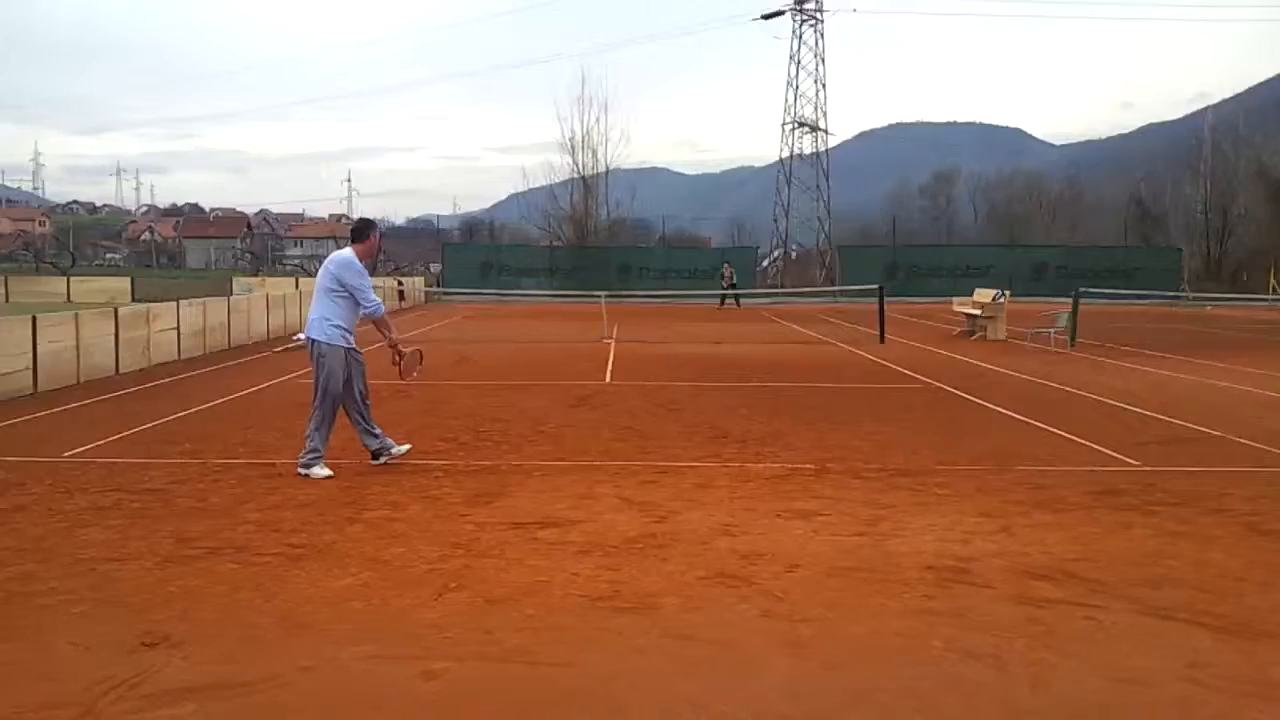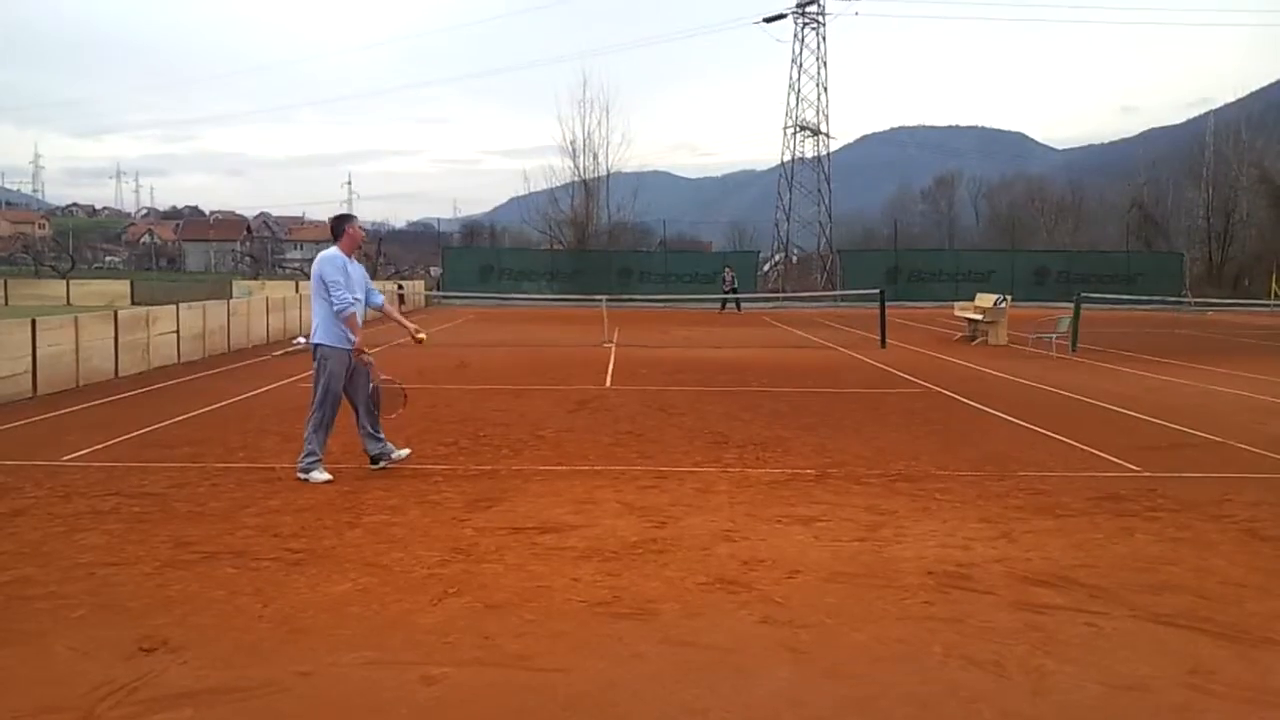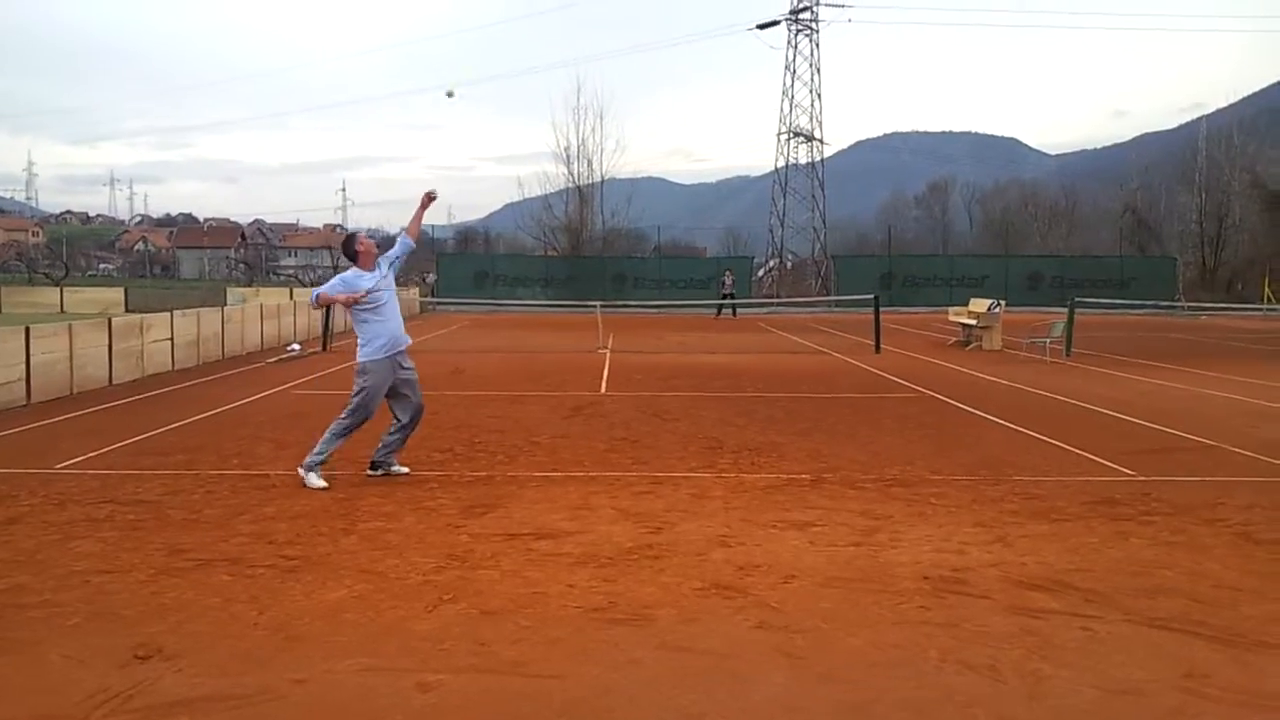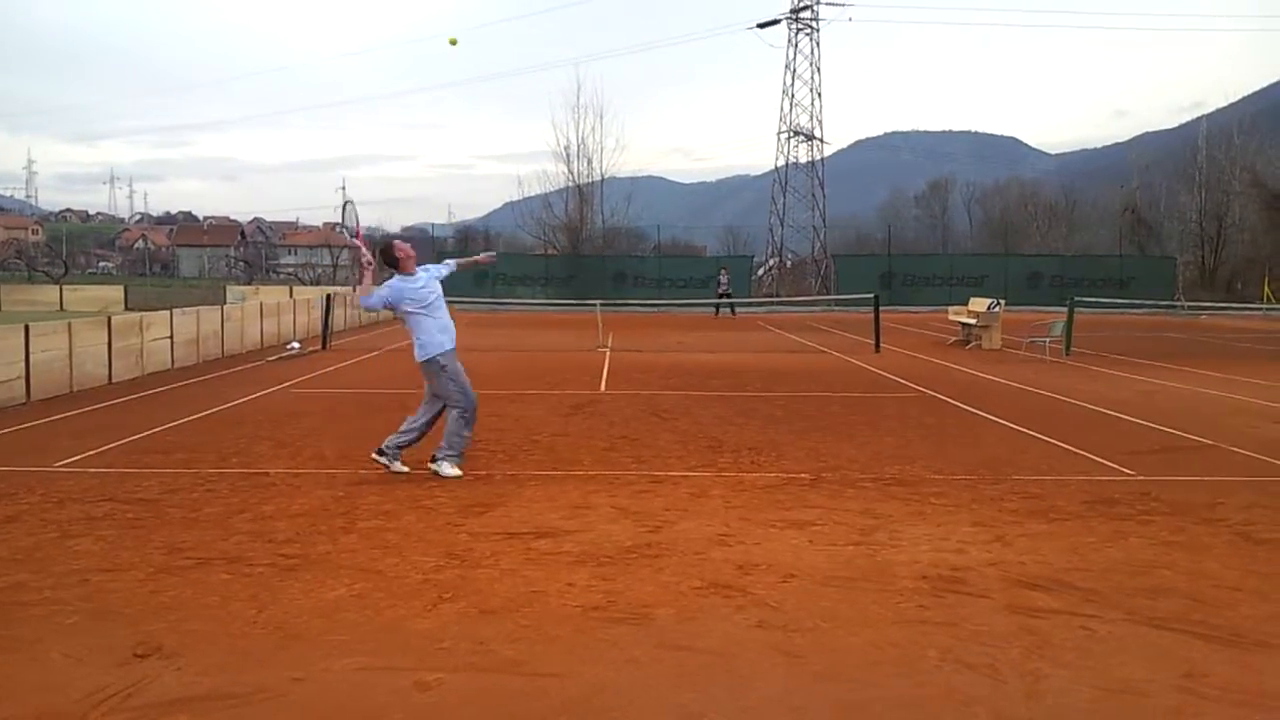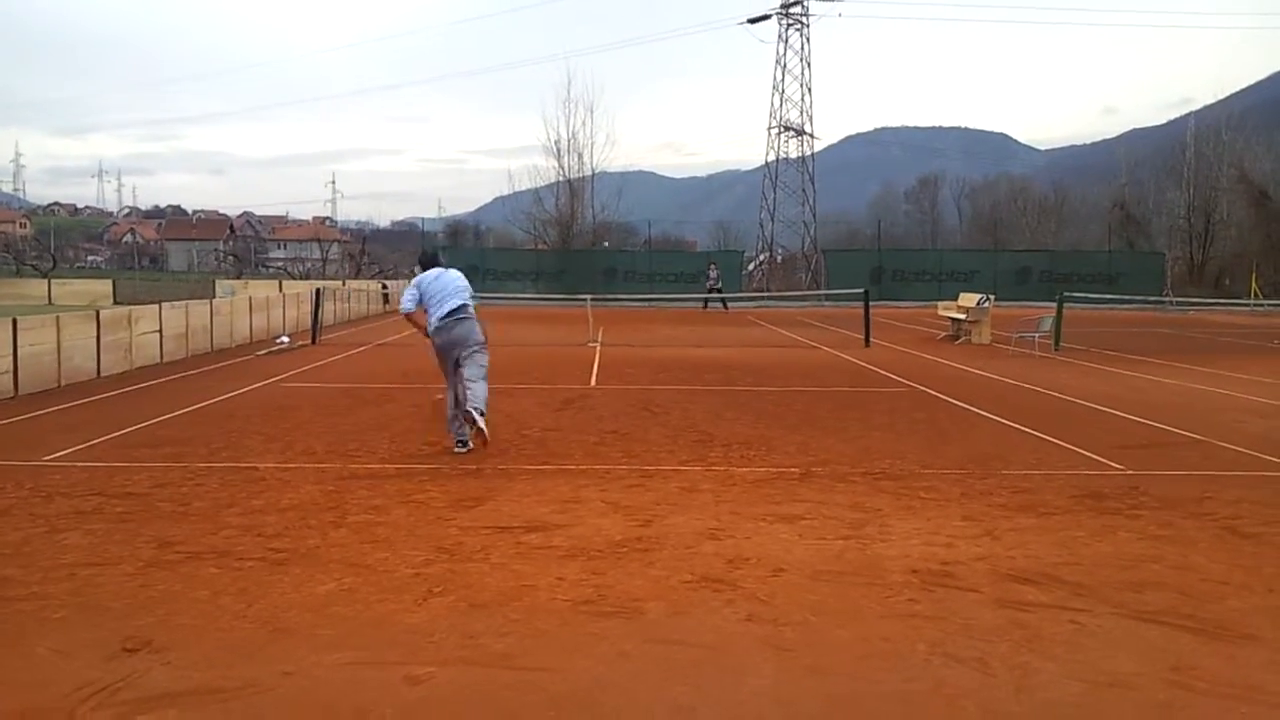
dt=0.4s
person 1, frame 1
left shoulder: (355, 265)
right shoulder: (345, 261)
left elbow: (368, 309)
right elbow: (373, 306)
left wrist: (390, 341)
right wrist: (392, 334)
left hip: (344, 342)
right hip: (326, 340)
left knee: (358, 398)
right knee: (328, 399)
left ankle: (380, 447)
right ankle: (310, 460)
person 1, frame 2
left shoulder: (358, 268)
right shoulder: (329, 259)
left elbow: (378, 300)
right elbow: (341, 301)
left wrist: (405, 324)
right wrist: (358, 336)
left hip: (352, 347)
right hip: (331, 345)
left knee: (366, 398)
right knee: (326, 405)
left ankle: (379, 452)
right ankle: (309, 464)
person 1, frame 3
left shoulder: (386, 265)
right shoulder: (348, 280)
left elbow: (407, 239)
right elbow: (316, 298)
left wrist: (422, 208)
right wrist: (339, 298)
left hip: (399, 355)
right hip: (374, 360)
left knee: (413, 410)
right knee: (356, 415)
left ankle: (382, 461)
right ankle: (312, 465)
person 1, frame 4
left shoulder: (426, 272)
right shoulder: (394, 287)
left elbow: (448, 266)
right elbow: (366, 303)
left wrist: (474, 259)
right wrist: (368, 272)
left hip: (442, 351)
right hip: (435, 354)
left knee: (432, 408)
right knee: (465, 404)
left ankle: (390, 449)
right ankle: (445, 458)
person 1, frame 5
left shoulder: (419, 281)
right shoulder: (458, 275)
left elbow: (407, 309)
left wrist: (426, 329)
left hip: (441, 334)
right hip: (466, 327)
left knee: (454, 385)
right knee: (475, 380)
left ankle: (461, 439)
right ankle: (475, 410)
